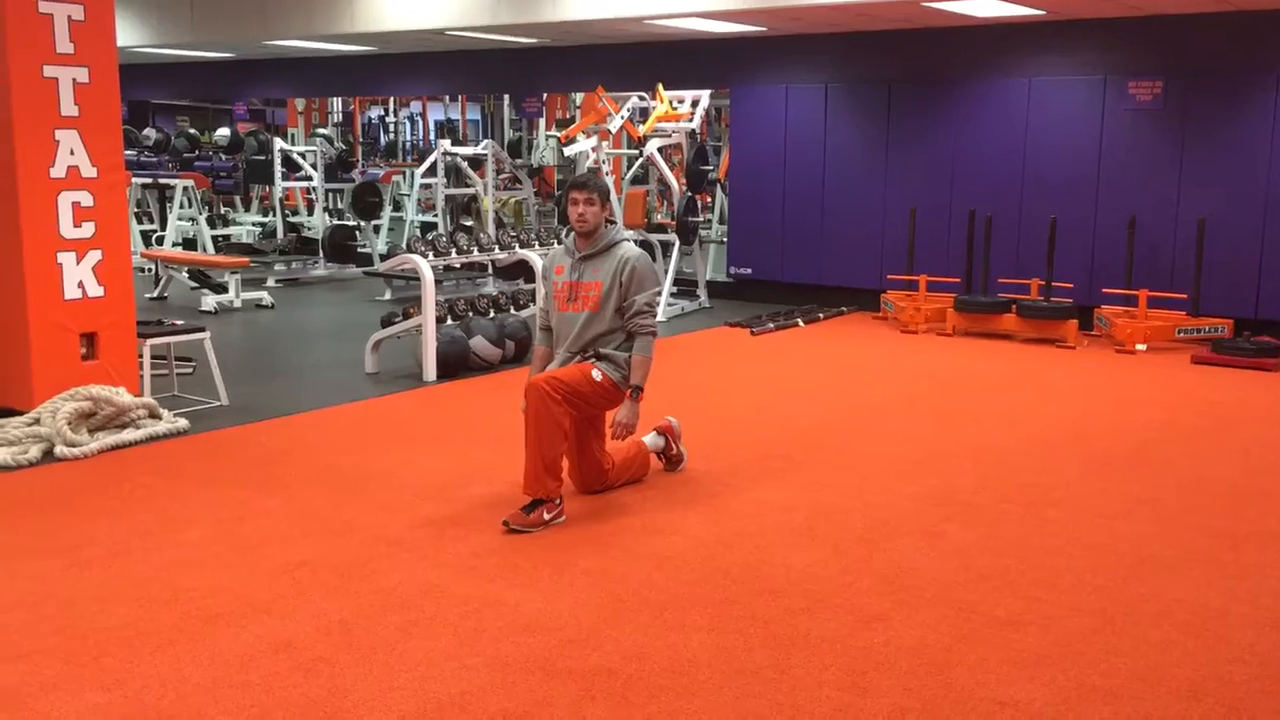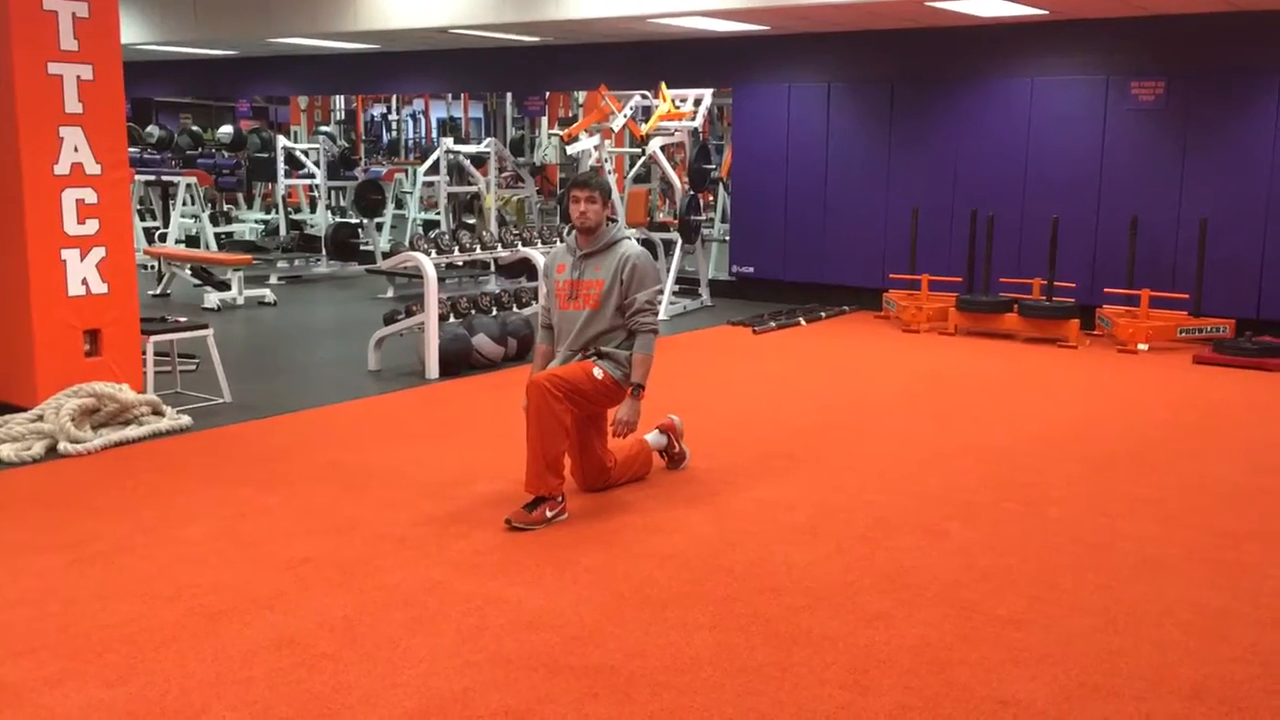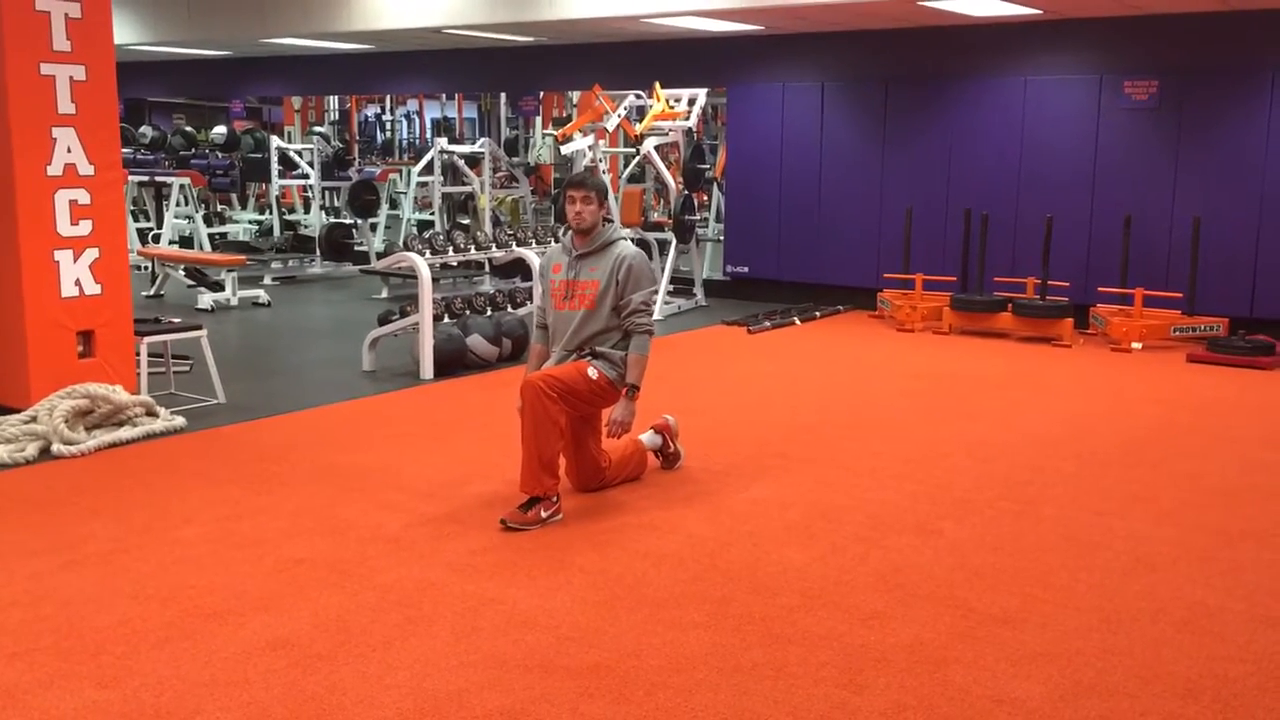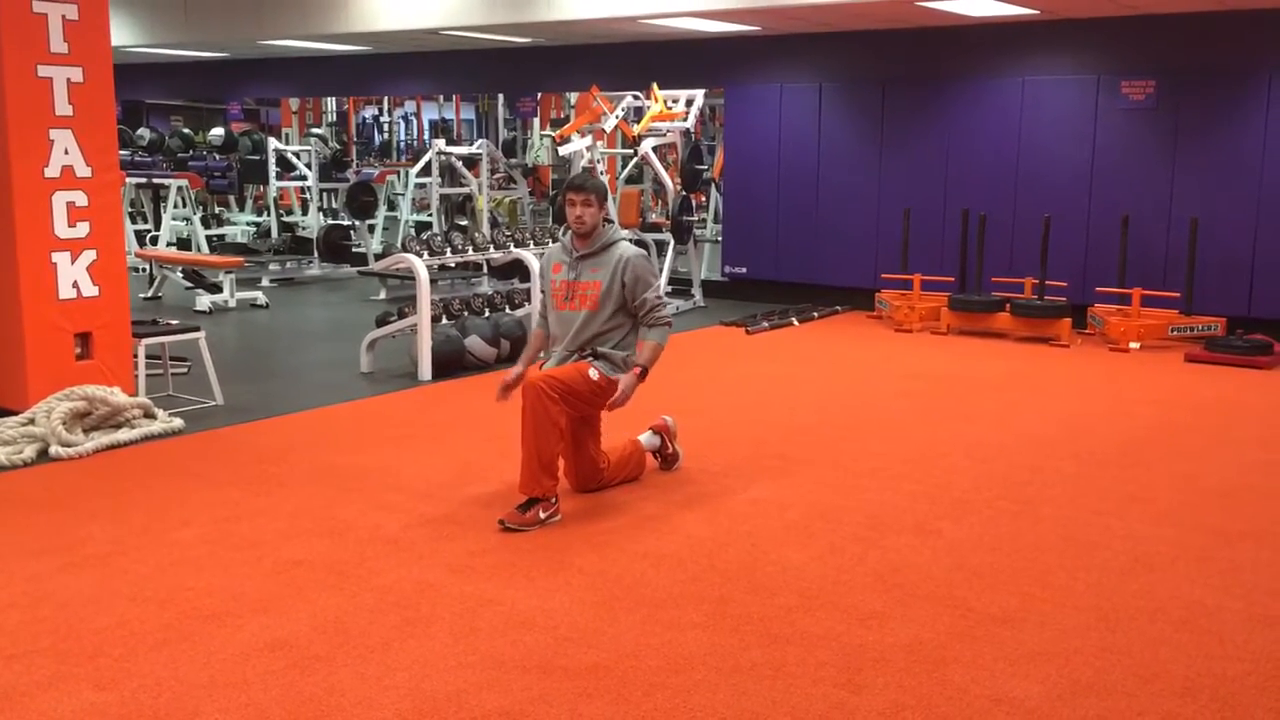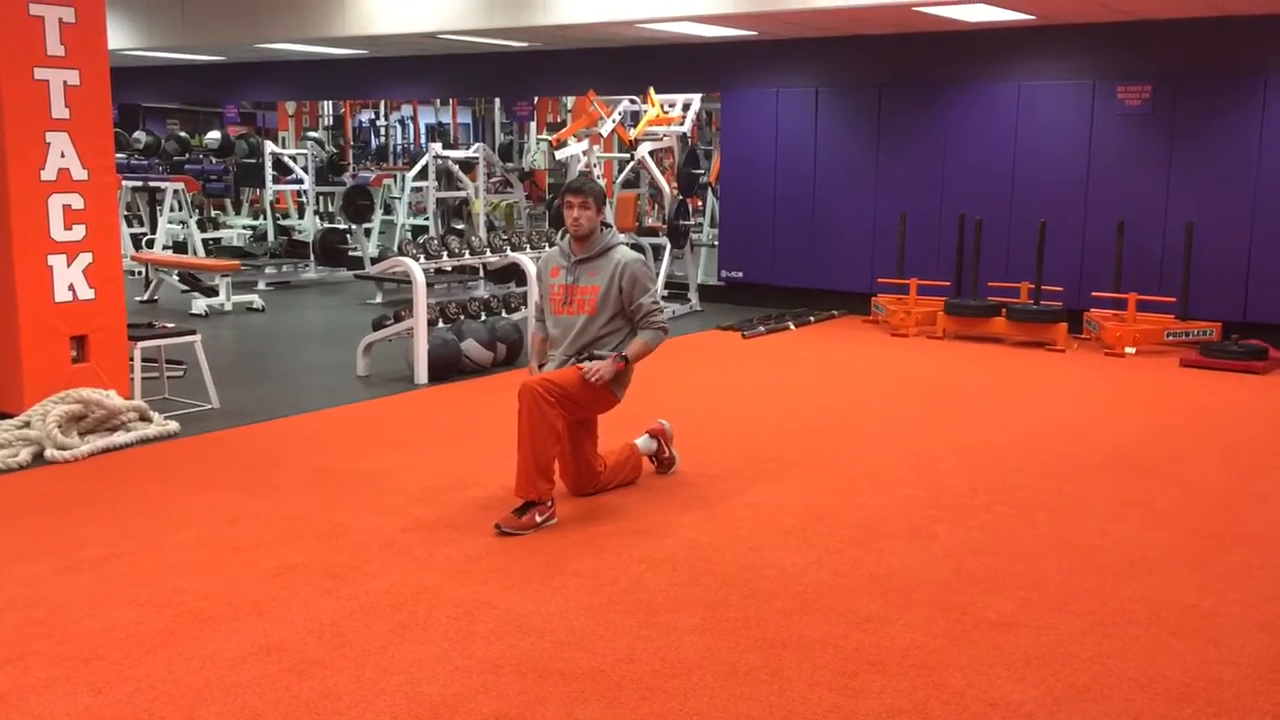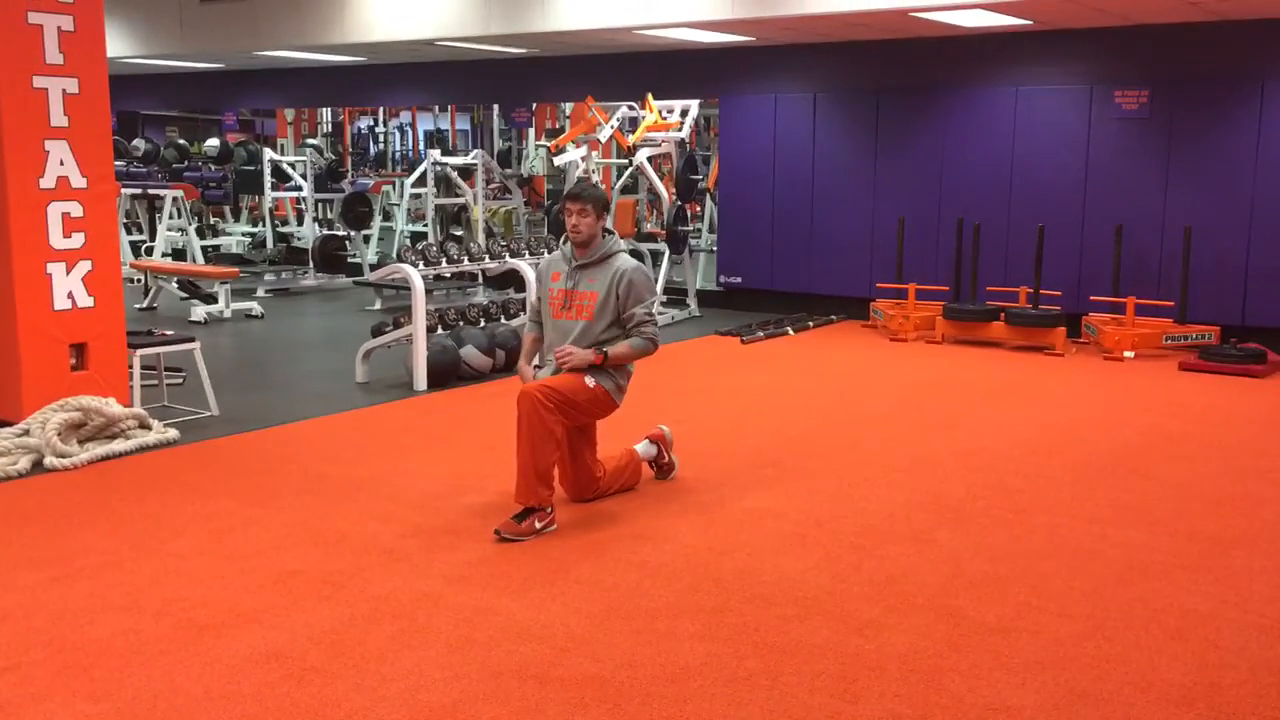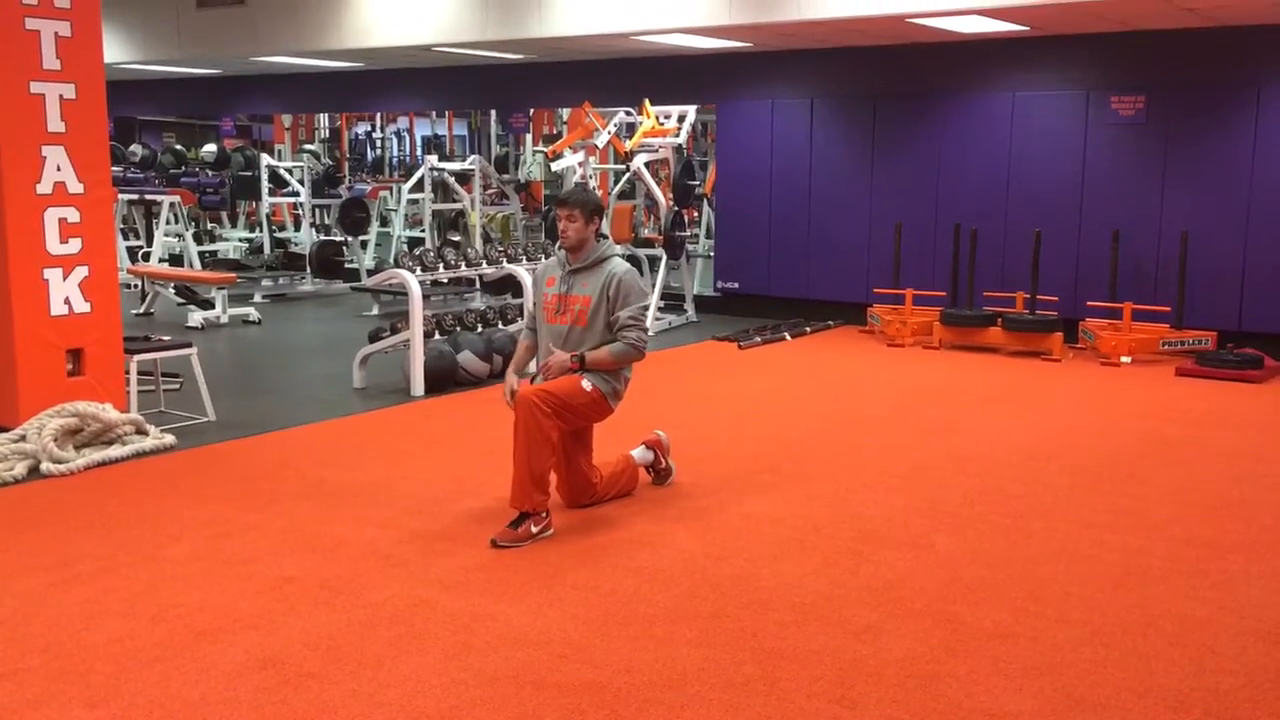
dt=0.7s
person 1, frame 1
left shoulder: (630, 260)
right shoulder: (555, 260)
left elbow: (643, 333)
right elbow: (546, 329)
left wrist: (633, 398)
right wrist: (529, 389)
left hip: (607, 369)
right hip: (569, 373)
left knee: (543, 389)
right knee: (592, 479)
left ankle: (546, 499)
right ankle: (658, 441)
person 1, frame 2
left shoulder: (631, 257)
right shoulder: (557, 259)
left elbow: (645, 331)
right elbow: (547, 327)
left wrist: (635, 395)
right wrist: (531, 387)
left hip: (609, 367)
right hip: (571, 370)
left knee: (545, 386)
right knee: (594, 477)
left ankle: (547, 497)
right ankle: (661, 438)
person 1, frame 3
left shoulder: (627, 258)
right shoulder: (552, 258)
left elbow: (640, 332)
right elbow: (542, 327)
left wrist: (629, 396)
right wrist: (526, 387)
left hip: (603, 368)
right hip: (565, 371)
left knee: (539, 386)
right knee: (588, 477)
left ankle: (543, 497)
right ankle: (655, 439)
person 1, frame 4
left shoulder: (628, 259)
right shoulder: (553, 258)
left elbow: (658, 322)
left wrist: (636, 374)
right wrist: (523, 364)
left hip: (603, 370)
right hip: (565, 369)
left knee: (539, 388)
right knee: (587, 478)
left ankle: (542, 498)
right ankle: (655, 439)
person 1, frame 5
left shoulder: (626, 263)
right shoulder: (550, 261)
left elbow: (655, 327)
left wrist: (616, 363)
right wrist: (535, 364)
left hip: (599, 377)
right hip: (560, 375)
left knee: (534, 391)
right knee: (584, 481)
left ankle: (539, 502)
right ankle: (651, 443)
person 1, frame 6
left shoulder: (626, 271)
right shoulder: (550, 265)
left elbow: (647, 340)
right elbow: (536, 320)
left wrist: (593, 355)
right wrist: (525, 362)
left hip: (600, 380)
right hip: (559, 380)
left knee: (534, 398)
right knee: (583, 487)
left ankle: (538, 508)
right ankle: (651, 449)
person 1, frame 7
left shoulder: (618, 275)
right shoulder: (546, 271)
left elbow: (634, 346)
right elbow: (532, 329)
left wrist: (575, 360)
right wrist: (513, 371)
left hip: (596, 383)
right hip: (556, 386)
left knee: (531, 401)
right knee: (579, 492)
left ankle: (533, 514)
right ankle: (647, 455)
